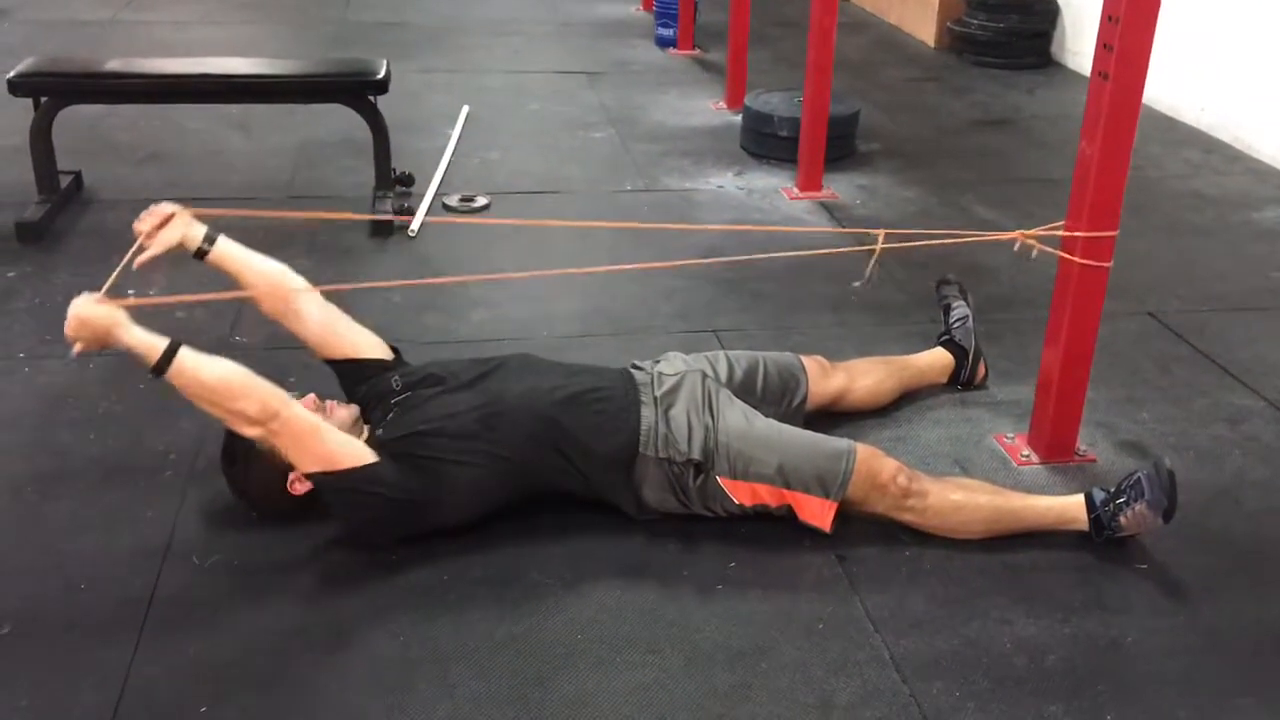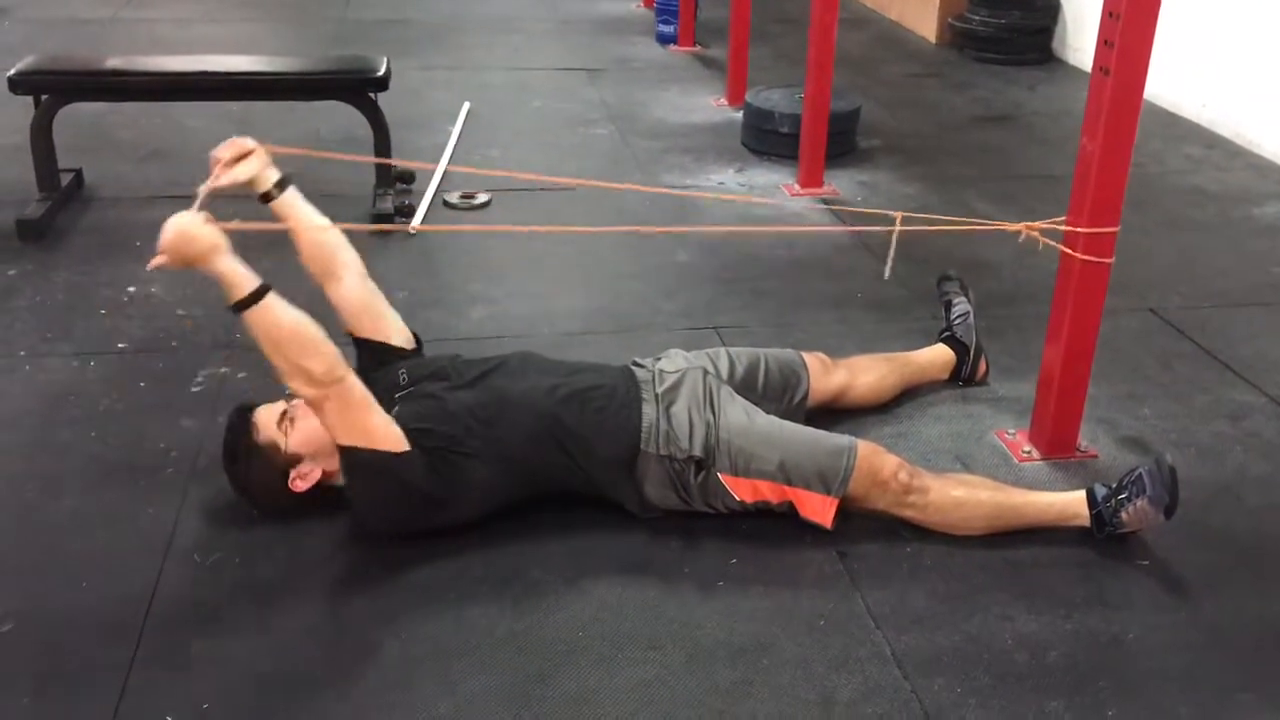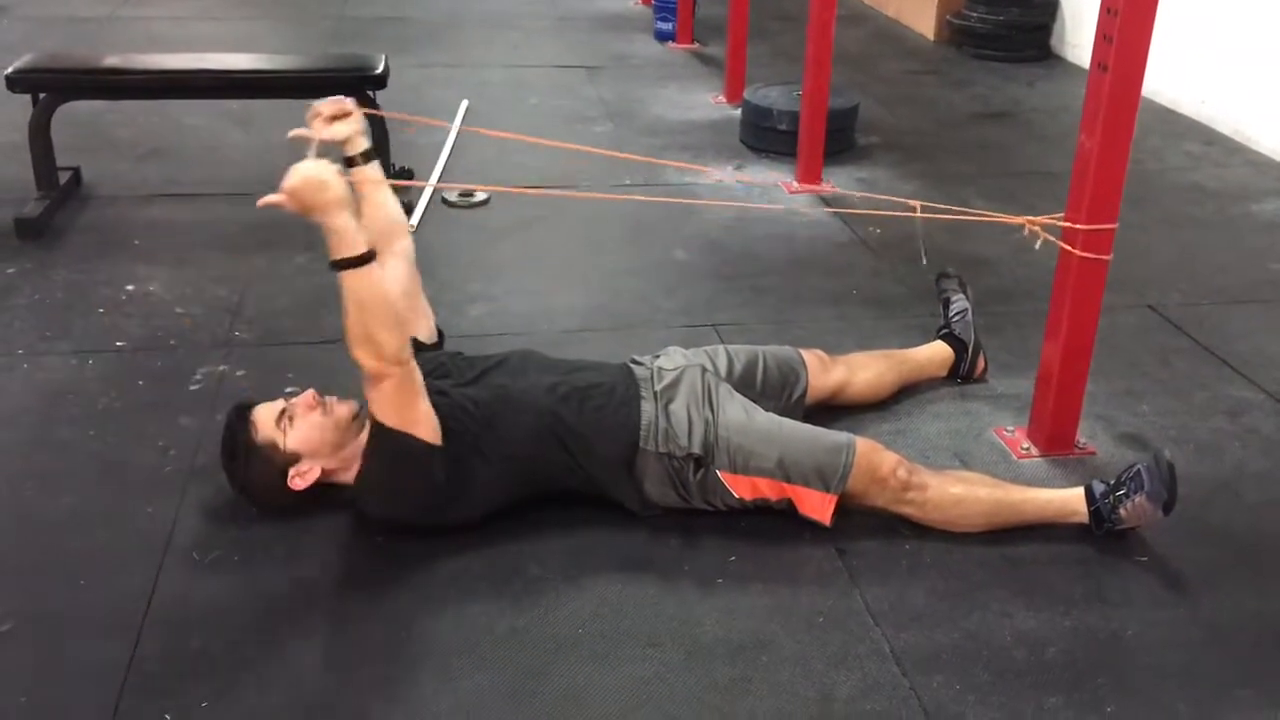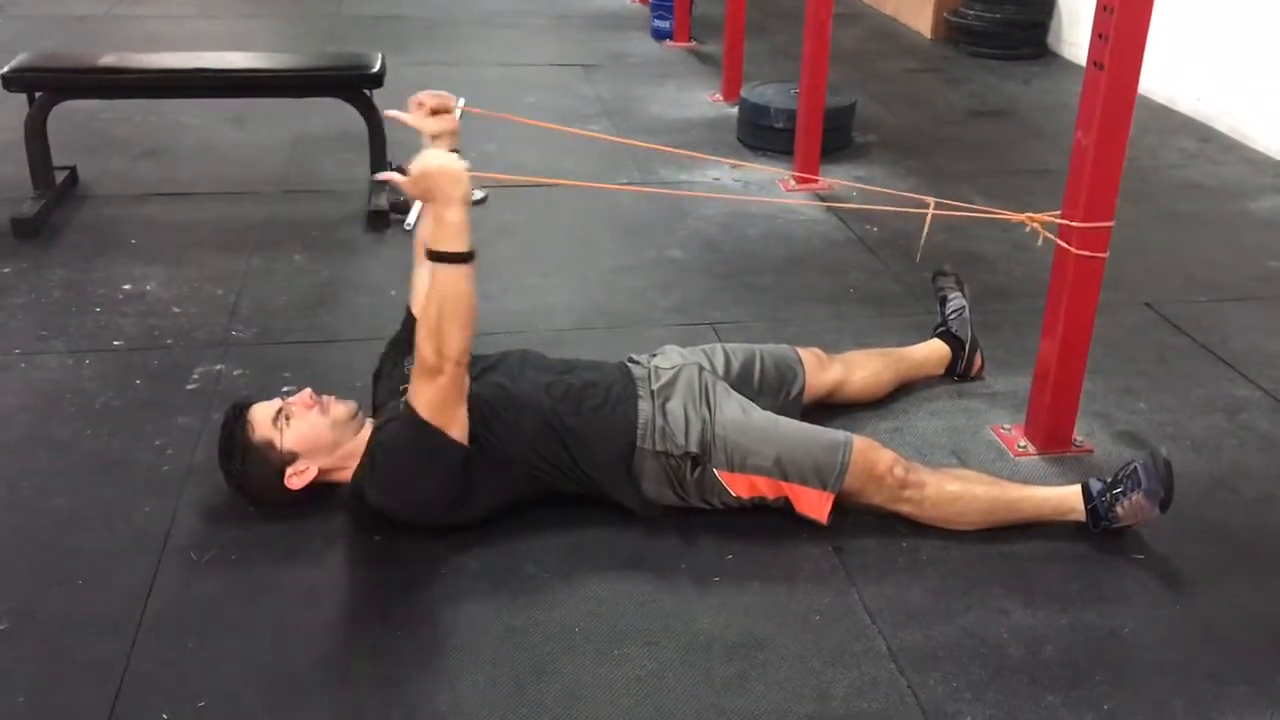
dt=0.2s
person 1, frame 1
left shoulder: (393, 399)
right shoulder: (387, 497)
left elbow: (303, 303)
right elbow: (265, 411)
left wrist: (200, 237)
right wrist: (130, 336)
left hip: (653, 385)
right hip: (667, 453)
left knee: (825, 379)
right knee: (889, 485)
left ankle: (949, 360)
right ankle: (1089, 511)
person 1, frame 2
left shoulder: (401, 390)
right shoulder: (397, 499)
left elbow: (346, 277)
right elbow: (327, 377)
left wrist: (271, 183)
right wrist: (225, 268)
left hip: (653, 382)
right hip: (669, 450)
left knee: (825, 374)
right knee: (891, 483)
left ankle: (949, 356)
right ankle: (1091, 510)
person 1, frame 3
left shoulder: (413, 399)
right shoulder: (402, 489)
left elbow: (397, 262)
right elbow: (383, 366)
left wrist: (355, 155)
right wrist: (334, 224)
left hip: (654, 379)
right hip: (671, 447)
left knee: (824, 369)
right knee: (893, 481)
left ankle: (949, 352)
right ankle: (1093, 507)
person 1, frame 4
left shoulder: (385, 394)
right shoulder: (405, 481)
left elbow: (432, 323)
right elbow: (444, 364)
left wrist: (436, 151)
right wrist: (444, 209)
left hip: (651, 378)
right hip: (667, 447)
left knee: (824, 369)
right knee: (892, 480)
left ankle: (948, 351)
right ankle: (1090, 503)
